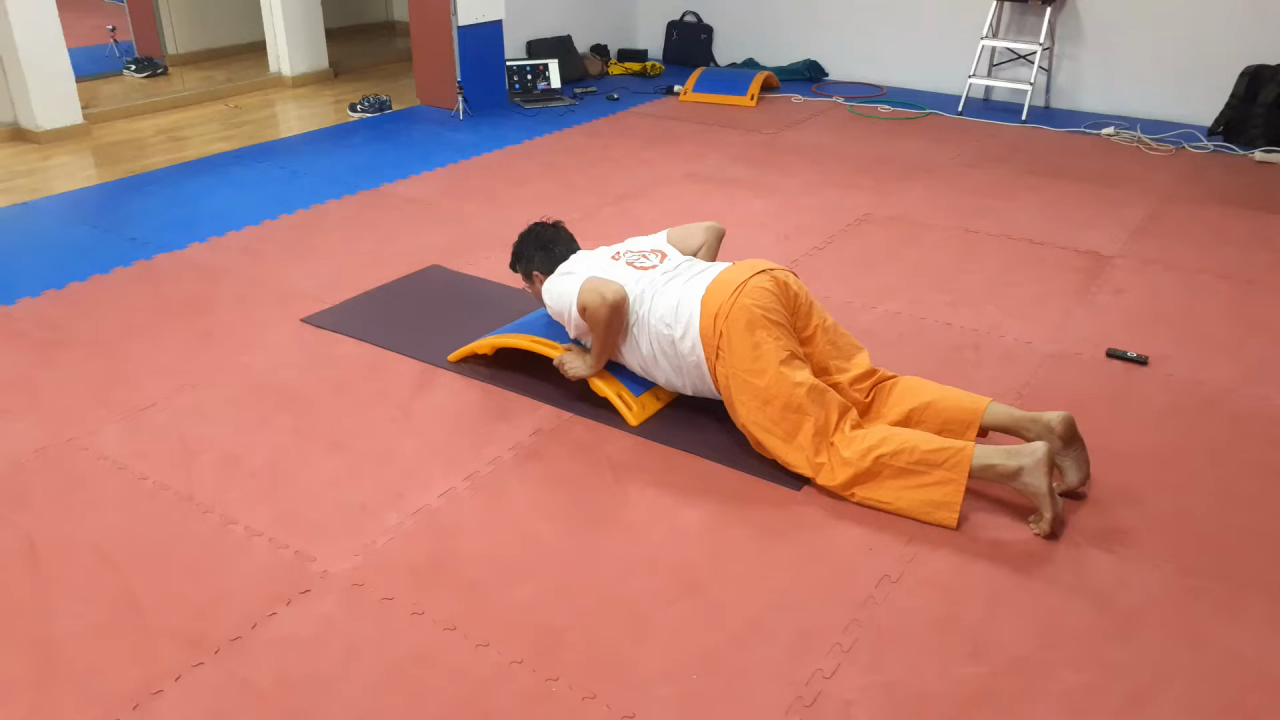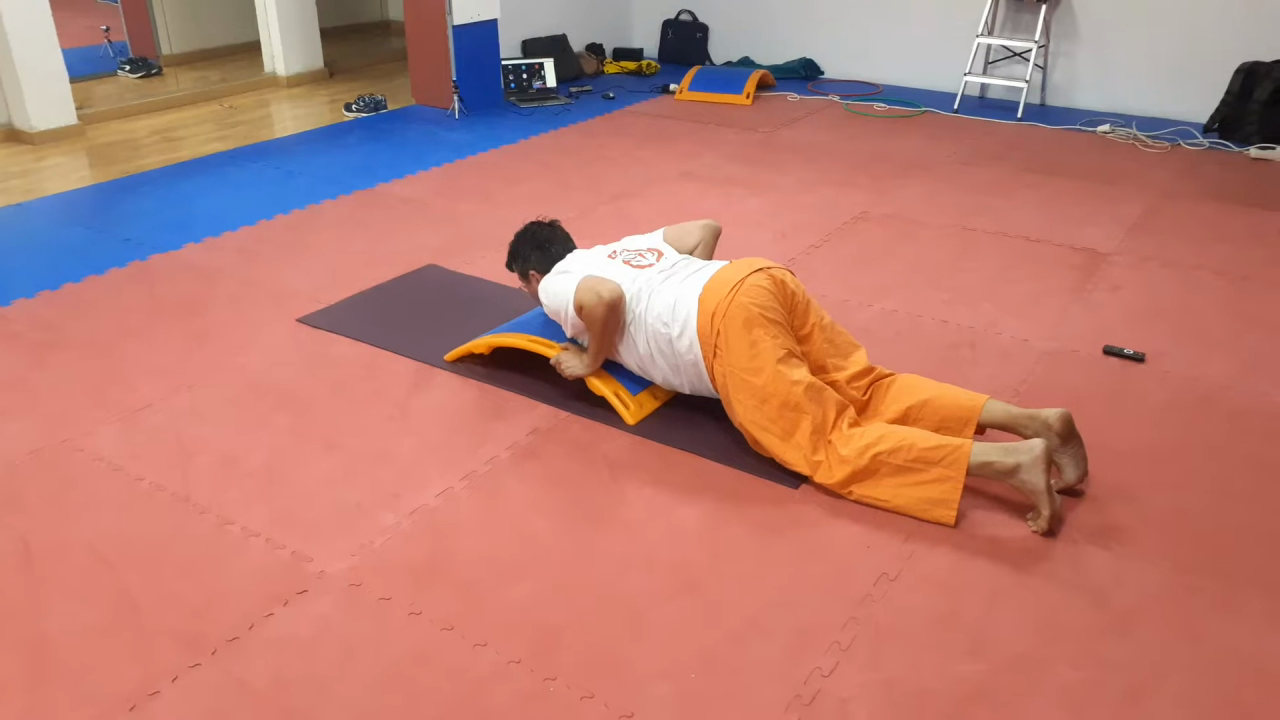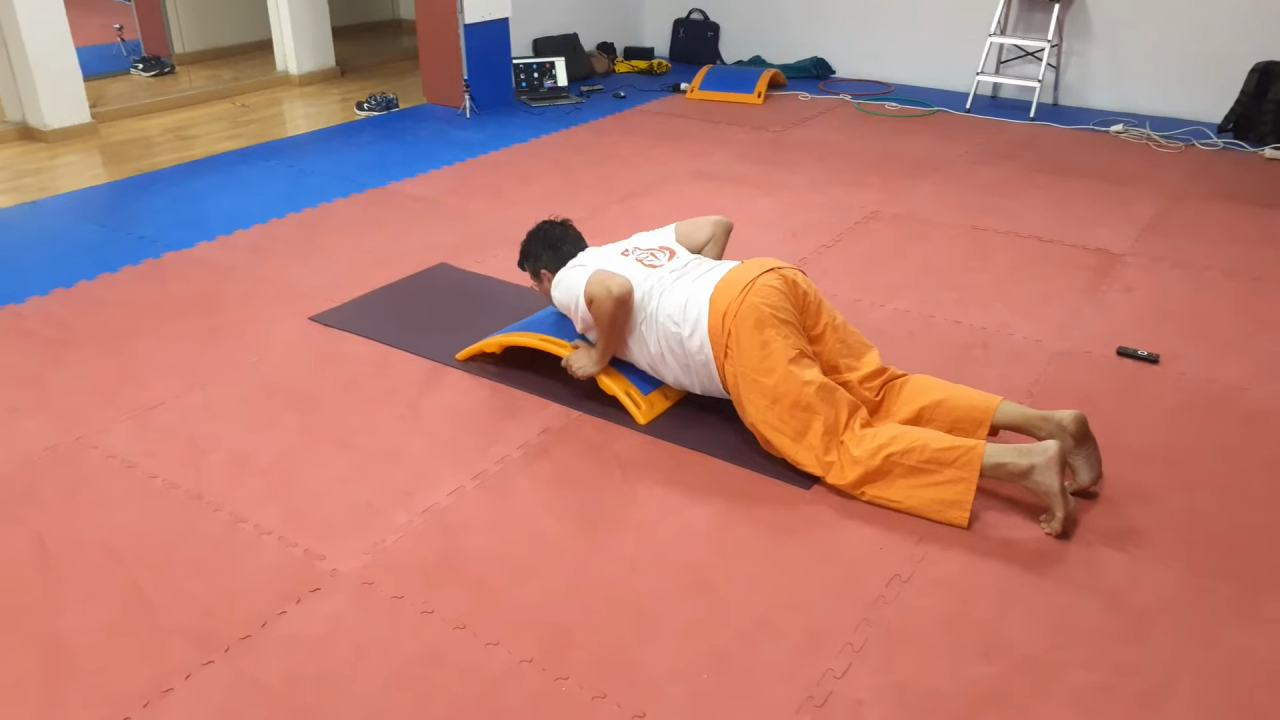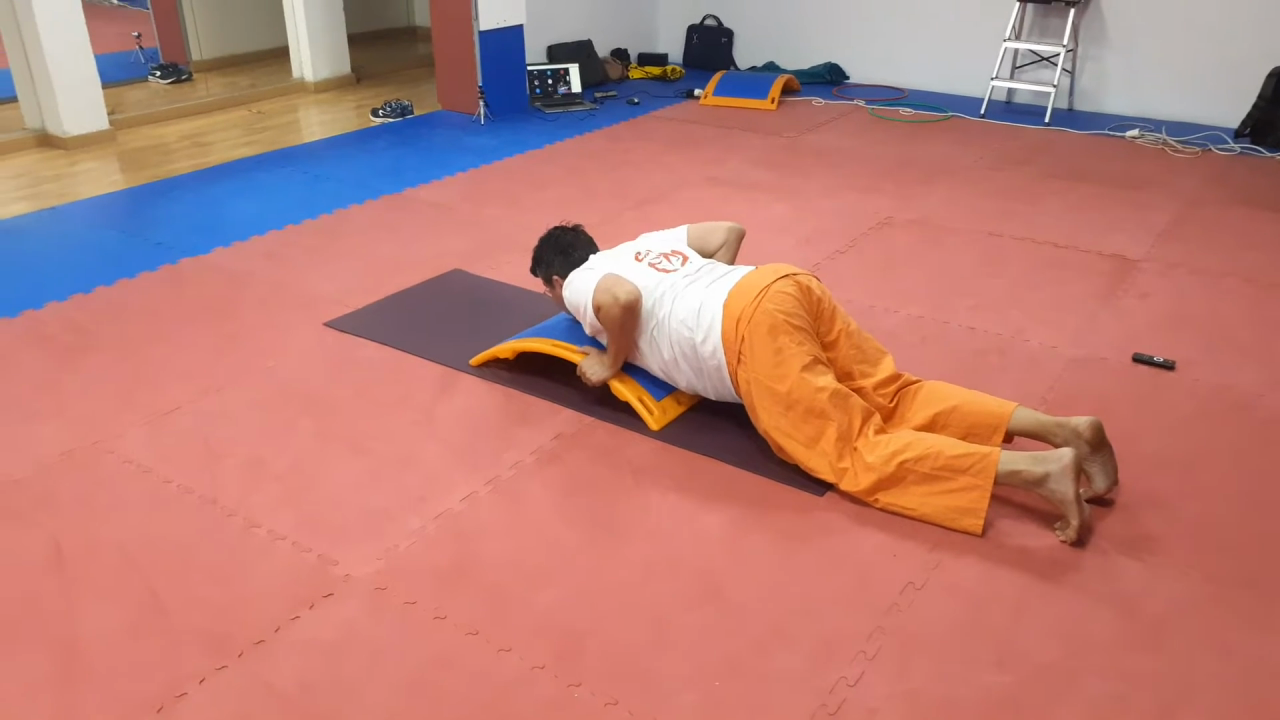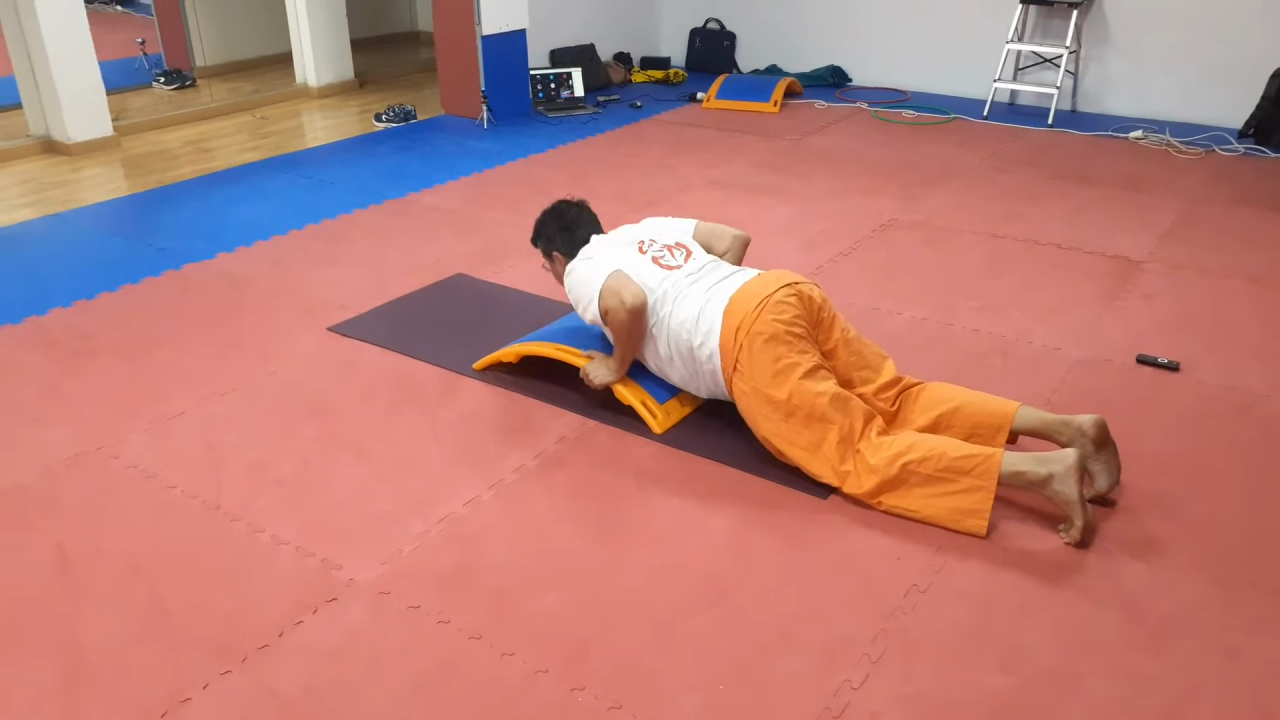
dt=0.4s
person 1, frame 1
left shoulder: (559, 287)
right shoulder: (624, 247)
left elbow: (606, 298)
right elbow: (710, 229)
left wrist: (595, 360)
left hip: (729, 323)
right hip: (761, 278)
left knee: (834, 448)
right knee: (874, 394)
left ankle: (1015, 465)
right ankle: (1037, 425)
person 1, frame 2
left shoulder: (556, 287)
right shoulder: (619, 247)
left elbow: (603, 298)
right elbow: (706, 229)
left wrist: (592, 360)
left hip: (727, 322)
right hip: (761, 278)
left knee: (831, 445)
right knee: (869, 392)
left ankle: (1014, 460)
right ankle: (1036, 421)
person 1, frame 3
left shoulder: (569, 282)
right shoulder: (631, 245)
left elbow: (613, 291)
right elbow: (718, 224)
left wrist: (600, 357)
left hip: (739, 321)
right hip: (769, 277)
left knee: (843, 447)
right knee: (883, 393)
left ankle: (1027, 463)
right ankle: (1048, 422)
person 1, frame 4
left shoulder: (581, 287)
right shoulder: (644, 244)
left elbow: (619, 298)
right elbow: (730, 231)
left wrist: (612, 362)
left hip: (751, 328)
right hip: (783, 283)
left knee: (856, 453)
right knee: (896, 399)
left ankle: (1042, 470)
right ankle: (1064, 429)
person 1, frame 5
left shoulder: (581, 271)
right shoulder: (648, 226)
left elbow: (629, 303)
right elbow: (735, 239)
left wrist: (618, 365)
left hip: (748, 339)
right hip: (783, 292)
left knee: (859, 455)
right knee: (898, 401)
left ankle: (1045, 471)
right ankle: (1069, 428)
